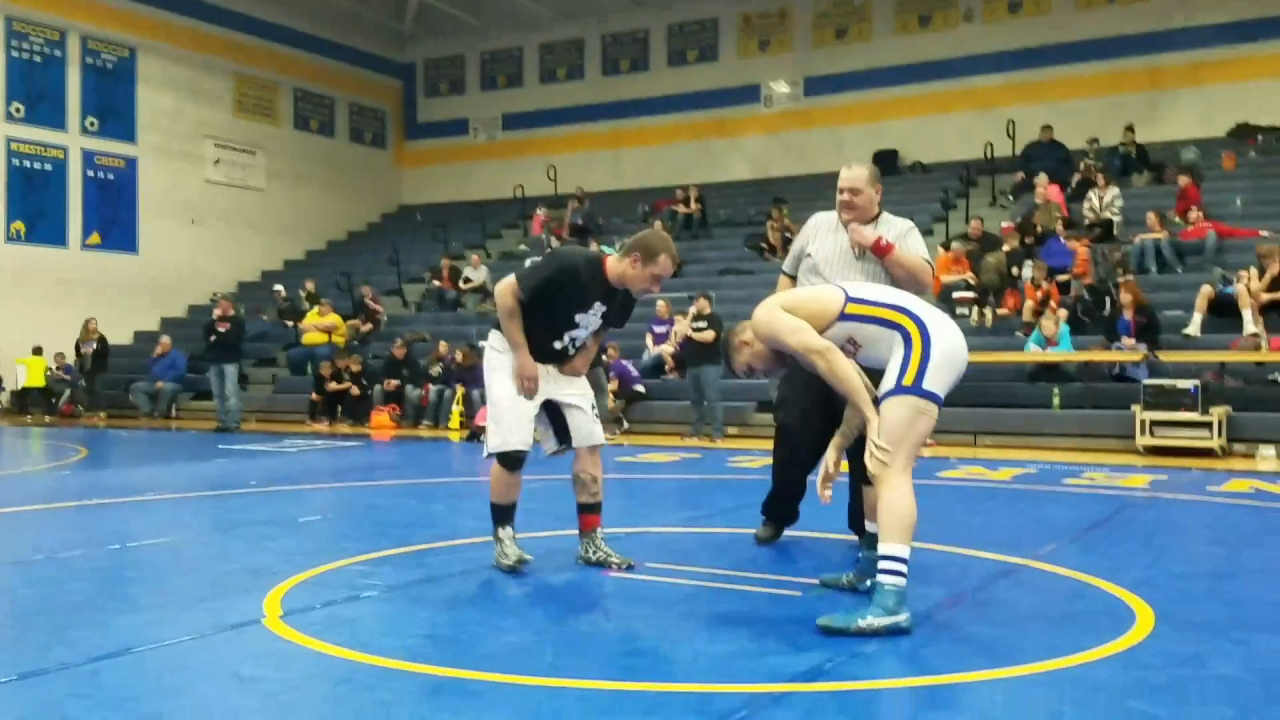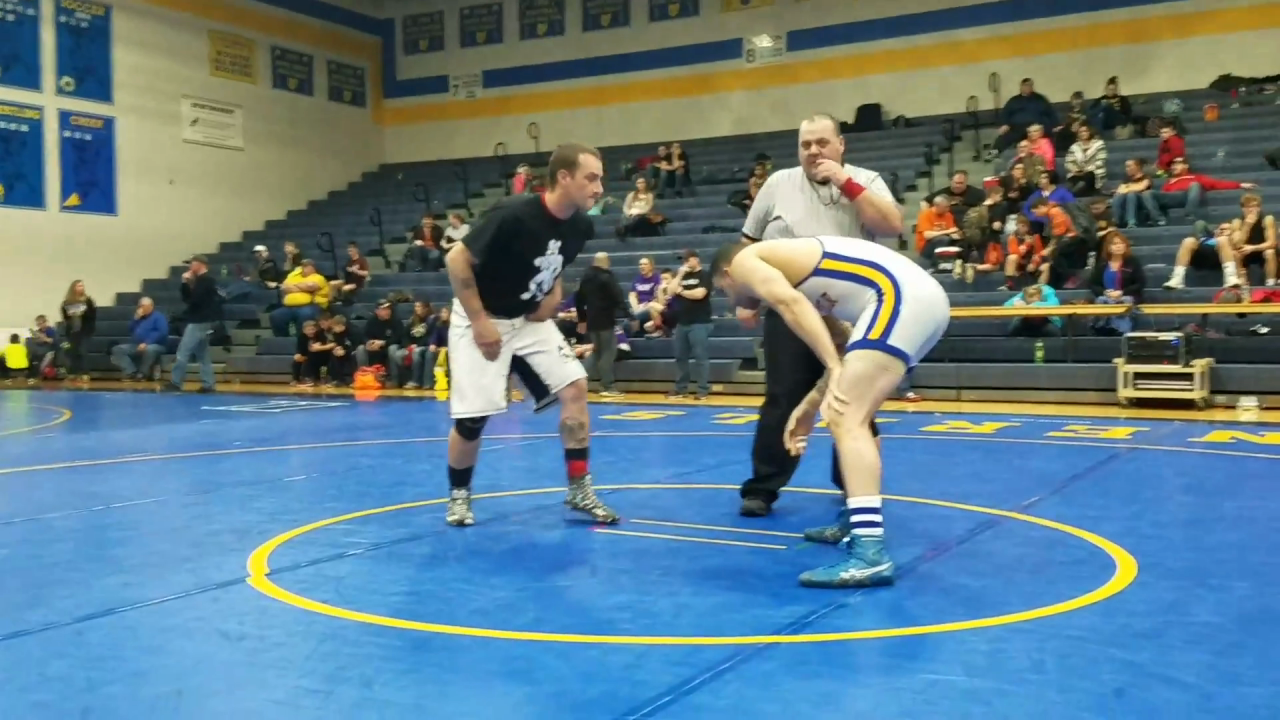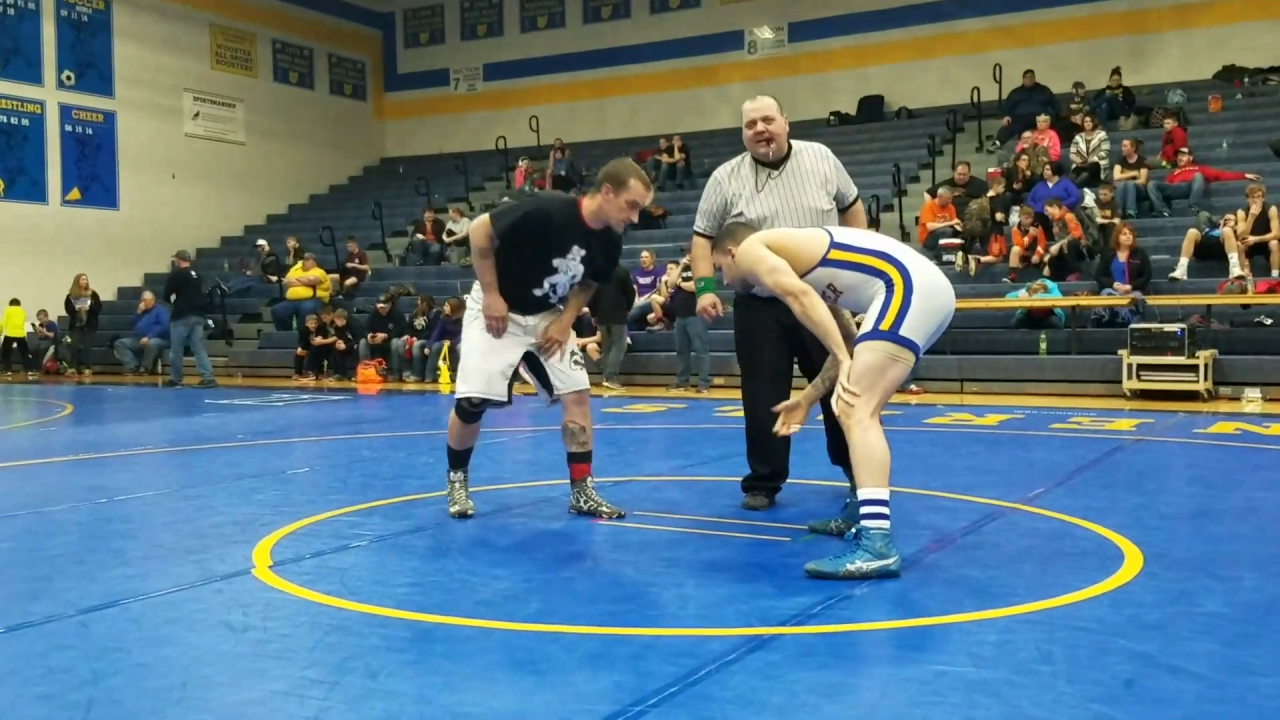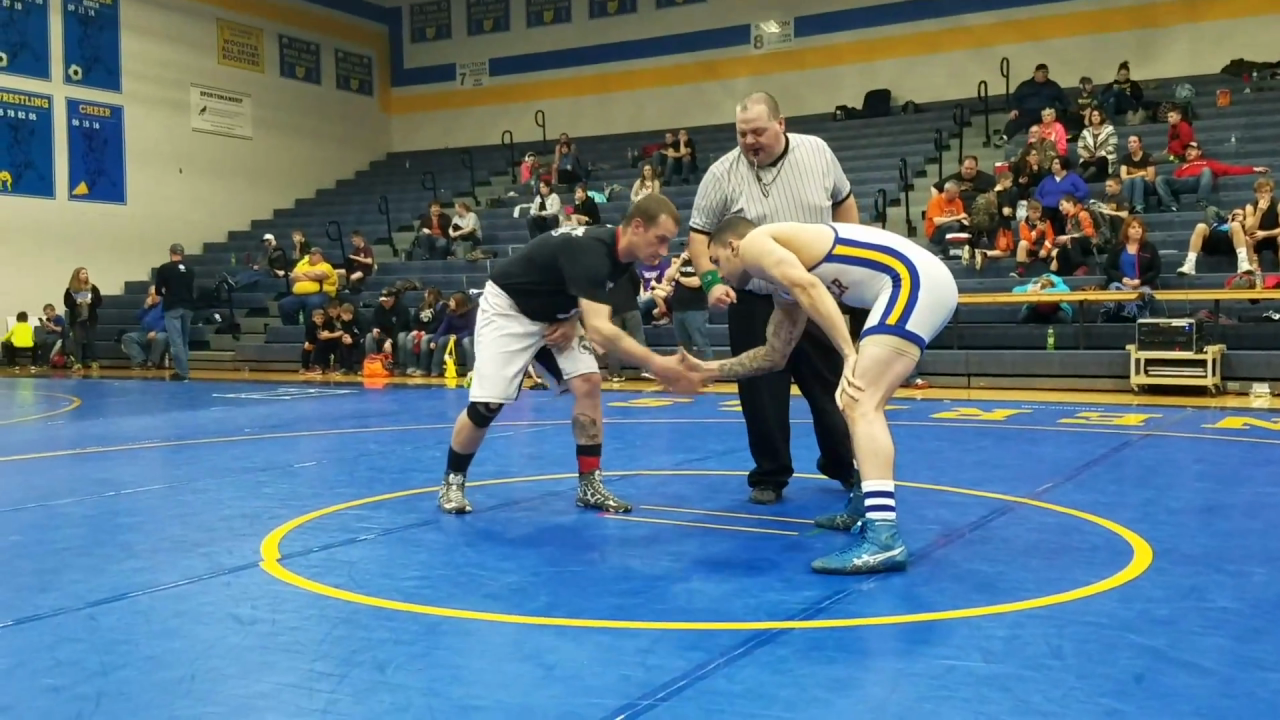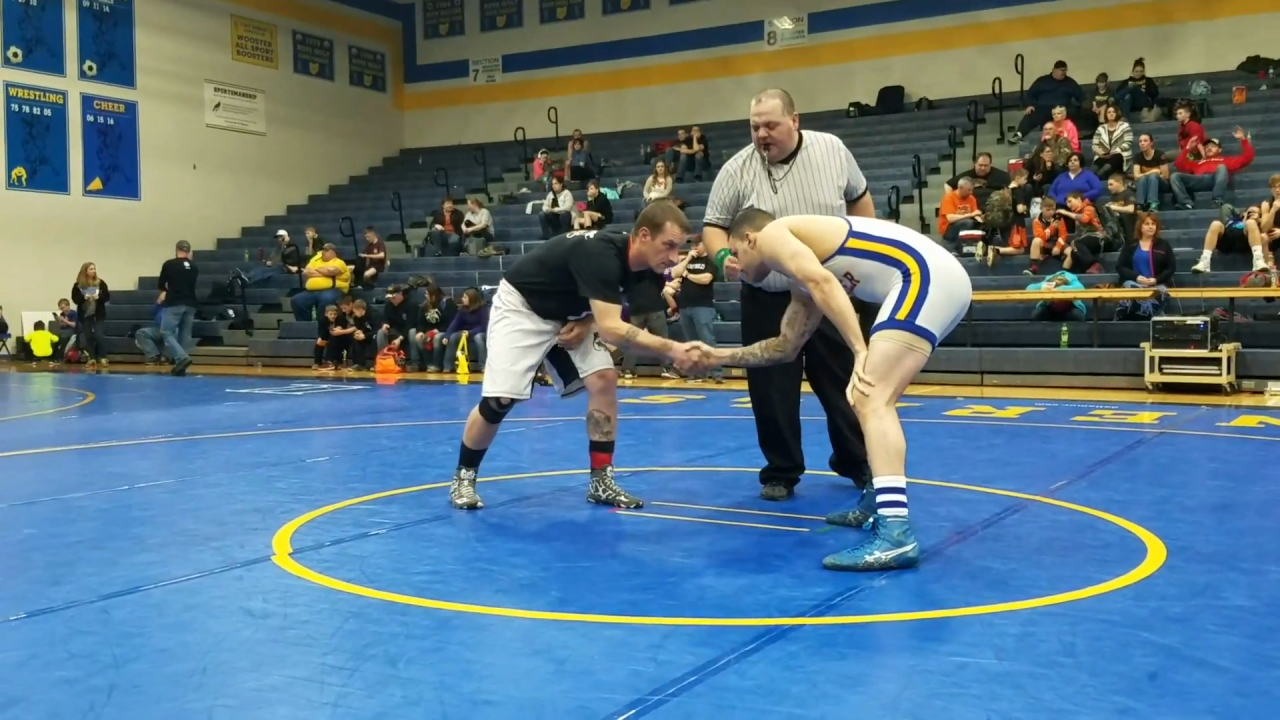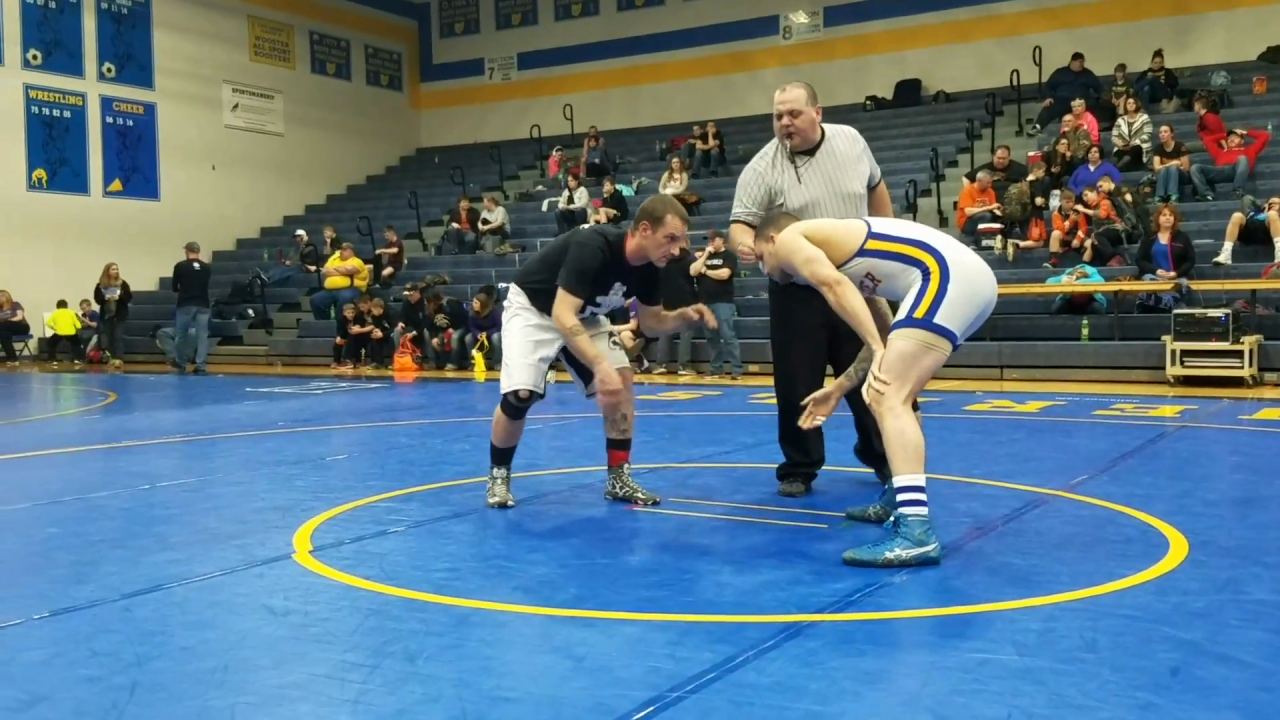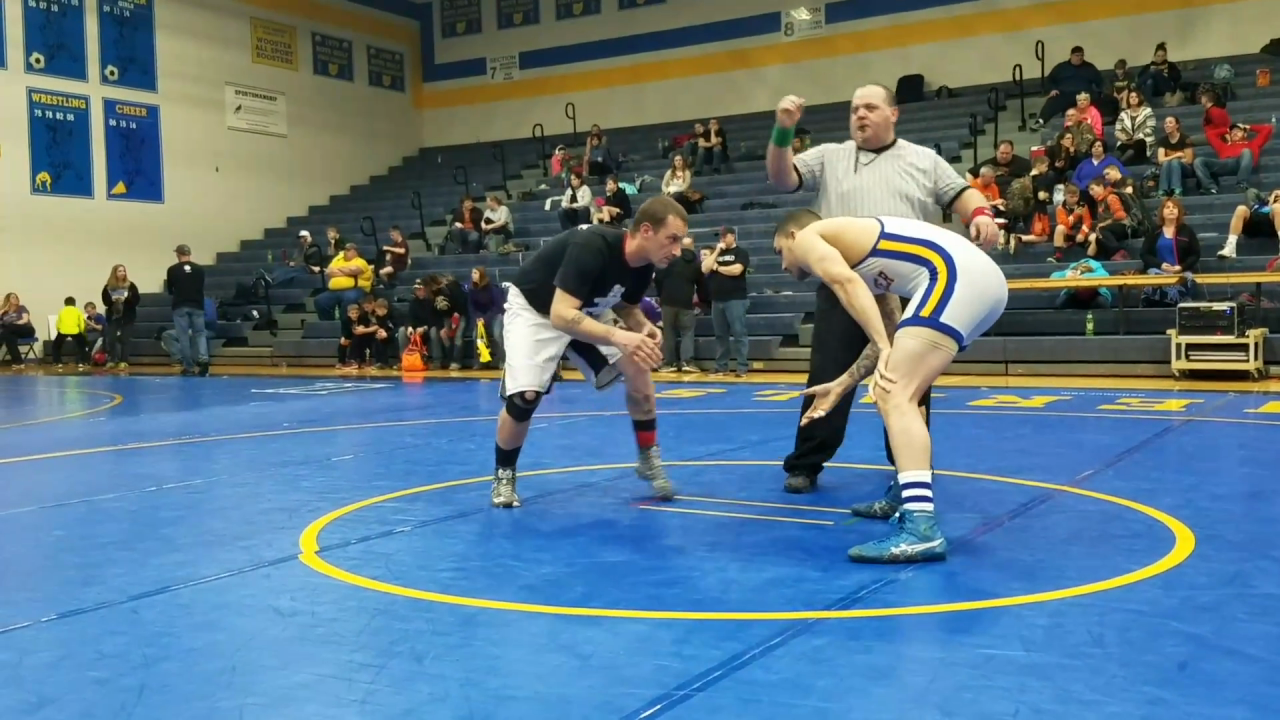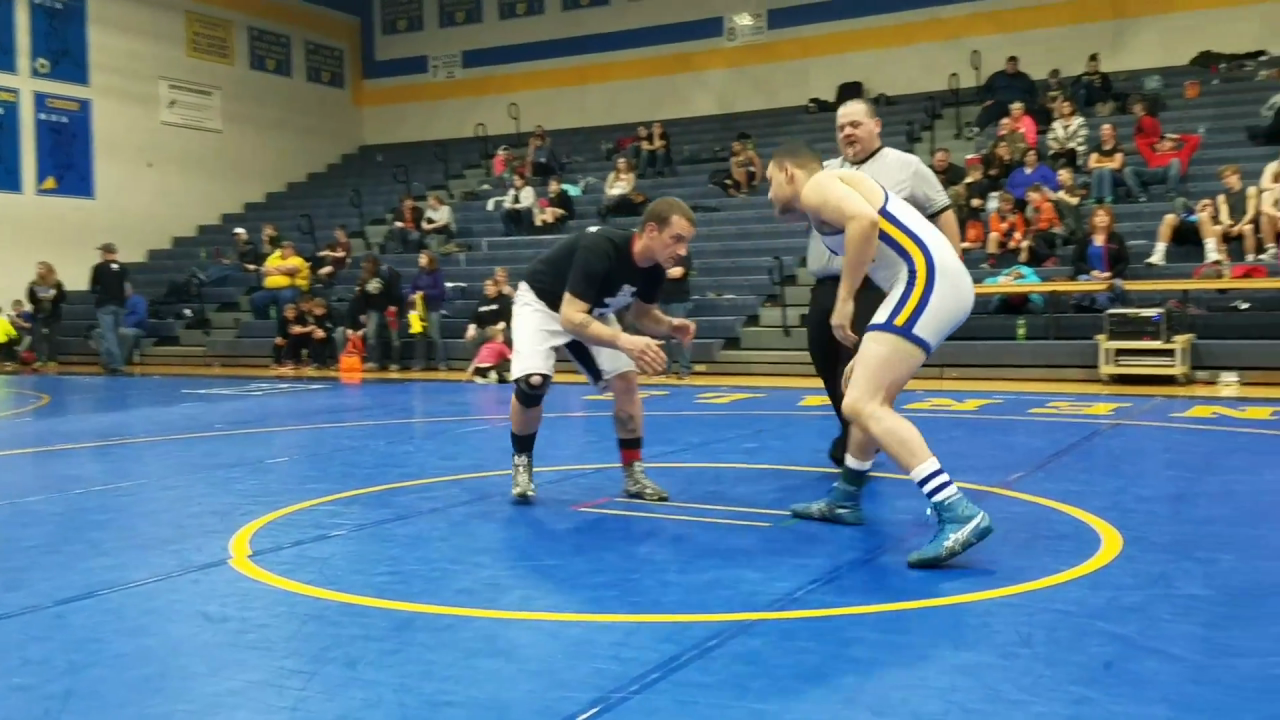
dt=0.5s
person 1, frame 1
left shoulder: (901, 230)
right shoulder: (818, 222)
left elbow: (923, 281)
right elbow: (787, 277)
left wrist: (878, 244)
left knee: (869, 443)
right knee: (793, 431)
left ankle: (869, 527)
right ankle: (779, 512)
person 1, frame 2
left shoulder: (864, 182)
right shoulder: (777, 185)
left elbow: (892, 225)
right elbow: (749, 243)
left wrist: (847, 184)
right knee: (782, 400)
right ankle: (762, 487)
person 1, frame 3
left shoulder: (820, 158)
right shoulder: (726, 178)
left elbow: (852, 207)
right elbow: (703, 238)
right wrist: (705, 287)
right hip: (758, 307)
right knee: (763, 398)
left ankle: (857, 469)
right ankle: (763, 482)
person 1, frame 4
left shoulder: (817, 152)
right shoulder: (722, 174)
left elbow: (843, 202)
right elbow: (699, 233)
right wrist: (711, 280)
right hip: (754, 304)
left knee: (829, 387)
right knee: (762, 394)
left ankle: (845, 466)
right ankle: (769, 476)
person 1, frame 5
left shoulder: (831, 149)
right shoulder: (737, 170)
left elbow: (859, 199)
right elbow: (714, 225)
right wrist: (723, 257)
right hip: (766, 301)
left knee: (842, 384)
right knee: (772, 391)
left ankle: (858, 464)
right ankle: (781, 472)
person 1, frame 6
left shoulder: (850, 141)
right shoulder: (764, 167)
left elbow: (875, 189)
right elbow: (743, 223)
right wrist: (744, 245)
right hip: (796, 295)
right knee: (797, 384)
left ankle: (881, 458)
right ankle: (798, 468)
person 1, frame 7
left shoulder: (923, 159)
right shoulder: (828, 158)
left elbow: (962, 193)
right elbow: (780, 178)
left wrist: (981, 215)
right wrist: (782, 133)
right knee: (829, 374)
right ankle: (806, 463)
person 1, frame 8
left shoulder: (906, 167)
right shoulder: (825, 173)
left elbow: (943, 215)
left hip: (876, 290)
right hip: (827, 289)
right knee: (830, 368)
person 2, frame 1
left shoulder: (765, 318)
right shoulder: (796, 328)
left elbow: (824, 353)
right elbow: (859, 392)
left wrist: (873, 419)
right wrist: (837, 448)
left hip: (923, 339)
right hip: (939, 338)
left knee: (889, 468)
right knee: (880, 462)
left ankle: (889, 604)
right ankle: (873, 566)
person 2, frame 2
left shoulder: (744, 261)
right shoulder: (784, 261)
left elbow: (792, 304)
right elbow: (843, 346)
left wrist: (835, 371)
right wrist: (810, 404)
left hip: (900, 296)
right hip: (925, 296)
left knee: (845, 420)
right knee: (853, 416)
left ankle: (869, 554)
right ankle: (857, 522)
person 2, frame 3
left shoulder: (749, 249)
right shoulder: (785, 252)
left elbow: (800, 295)
right elbow: (846, 341)
left wrist: (845, 361)
right wrist: (807, 399)
left hip: (907, 287)
right hip: (929, 286)
left knee: (855, 412)
right knee: (860, 408)
left ankle: (877, 545)
right ankle: (863, 513)
person 2, frame 4
left shoulder: (753, 243)
right shoulder: (787, 292)
left elbow: (809, 285)
right elbow: (775, 353)
left wrist: (850, 356)
right wrist: (712, 370)
left hip: (911, 280)
right hip: (929, 281)
left knee: (858, 404)
right knee: (863, 401)
left ankle: (883, 539)
right ankle: (868, 506)
person 2, frame 5
left shoulder: (772, 235)
right shoulder: (802, 281)
left elbow: (823, 281)
right elbow: (788, 344)
left wrist: (860, 351)
right wrist: (721, 356)
left hip: (924, 276)
right hip: (943, 277)
left knee: (869, 400)
right knee: (875, 398)
left ankle: (894, 534)
right ankle: (882, 502)
person 2, frame 6
left shoulder: (788, 239)
right shoulder: (829, 242)
left elbow: (834, 283)
right elbow: (881, 334)
left wrist: (878, 351)
right wrist: (838, 389)
left hip: (947, 276)
right hip: (971, 276)
left knee: (886, 398)
right knee: (893, 394)
left ankle: (916, 533)
right ankle: (900, 499)
person 2, frame 7
left shoulder: (807, 238)
right shoulder: (855, 245)
left elbow: (846, 282)
right elbow: (891, 331)
left wrist: (884, 350)
right wrist: (841, 386)
left hip: (956, 276)
right hip: (982, 278)
left knee: (893, 396)
right knee: (902, 391)
left ankle: (921, 528)
right ankle: (908, 497)
person 2, frame 8
left shoulder: (815, 188)
right shoulder: (844, 192)
left elbow: (863, 217)
left wrist: (843, 296)
right wrist: (863, 357)
left hip: (928, 284)
right hip: (948, 286)
left knee: (862, 404)
right knee: (868, 393)
left ankle: (958, 514)
right ankle: (845, 497)
person 3, frame 1
left shoulder: (624, 296)
right shoulder: (569, 266)
right elbow: (505, 291)
left wrist: (587, 354)
right wrist: (521, 356)
left hip: (560, 364)
right hip: (513, 354)
left knee: (590, 445)
right knee: (512, 449)
left ankle: (591, 543)
right ankle: (504, 539)
person 3, frame 2
left shoulder: (579, 225)
right shoulder: (512, 216)
right elbow: (457, 261)
left wrist: (554, 294)
right wrist: (479, 321)
left hip: (530, 320)
right hip: (483, 321)
left knee: (574, 388)
right knee: (472, 417)
left ankle: (580, 490)
right ankle: (459, 496)
person 3, frame 3
left shoulder: (610, 242)
right shoulder: (544, 210)
right elbow: (480, 231)
left wrist: (566, 319)
right wrist: (492, 296)
left hip: (546, 318)
right hip: (498, 312)
left knee: (577, 394)
right knee: (472, 402)
left ankle: (583, 492)
right ankle: (457, 478)
person 3, frame 4
left shoulder: (622, 253)
right shoulder: (590, 250)
right elbow: (598, 328)
left wrist: (570, 321)
right wrist: (657, 363)
left hip: (552, 314)
right hip: (508, 307)
left knee: (587, 384)
right knee: (487, 404)
left ankle: (590, 485)
right ankle: (453, 480)
person 3, frame 5
left shoulder: (641, 264)
right shoulder: (600, 253)
right elbow: (611, 329)
left wrist: (586, 323)
right wrist: (670, 348)
left hip: (566, 315)
right hip: (521, 306)
left knee: (604, 380)
right knee: (500, 400)
left ankle: (601, 481)
right ankle: (464, 476)
person 3, frame 6
left shoulder: (648, 266)
right shoulder: (593, 246)
left elbow: (652, 322)
right elbow: (562, 316)
left wrist: (685, 317)
right wrist: (600, 367)
left hip: (584, 315)
right hip: (532, 308)
left knee: (621, 379)
right knee: (520, 394)
left ankle: (619, 479)
right ankle: (499, 474)
person 3, frame 7
left shoulder: (644, 266)
right shoulder: (591, 246)
left elbow: (626, 309)
right elbow: (561, 314)
left wrist: (644, 328)
right wrist: (617, 337)
left hip: (586, 311)
right hip: (533, 309)
left knee: (637, 367)
right knee: (525, 397)
left ankle: (649, 462)
right ankle: (504, 476)
person 3, frame 8
left shoulder: (654, 266)
right shoulder: (599, 248)
left elbow: (643, 313)
right elbow: (571, 318)
left wrist: (670, 325)
right wrist: (624, 341)
left hip: (592, 312)
right hip: (541, 304)
left knee: (626, 381)
right knee: (534, 383)
left ankle: (633, 474)
right ankle: (522, 462)
